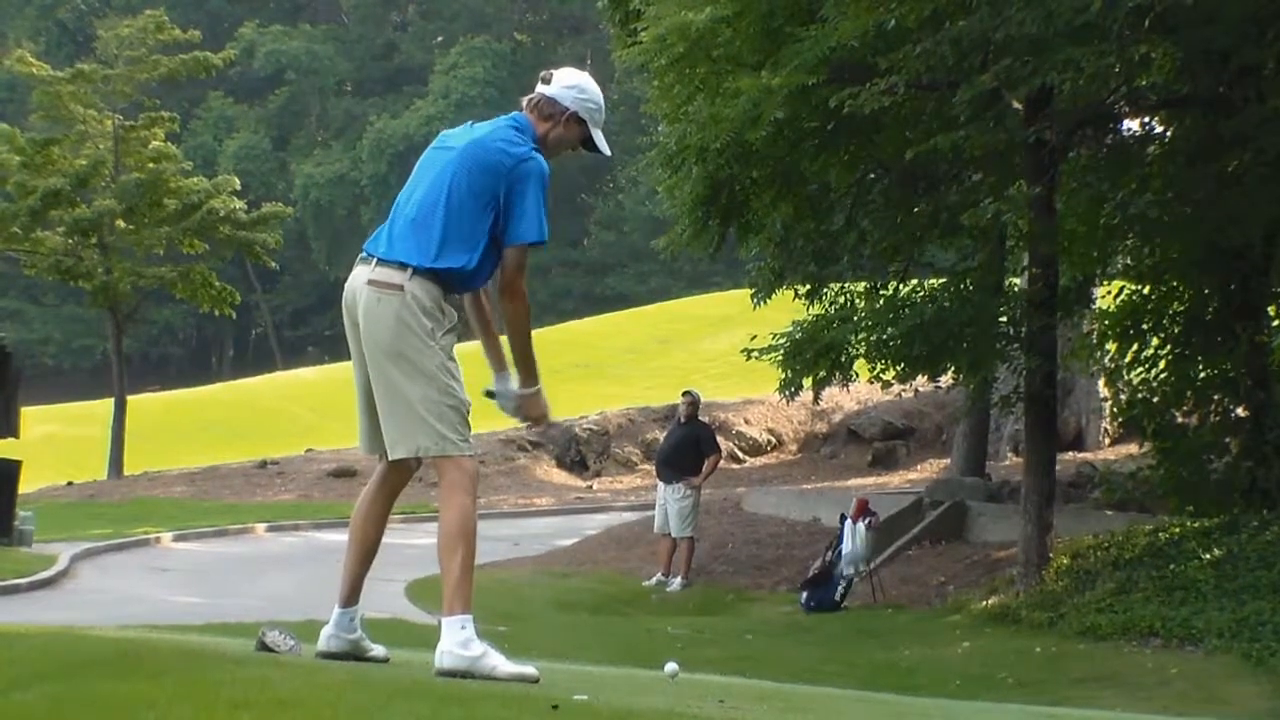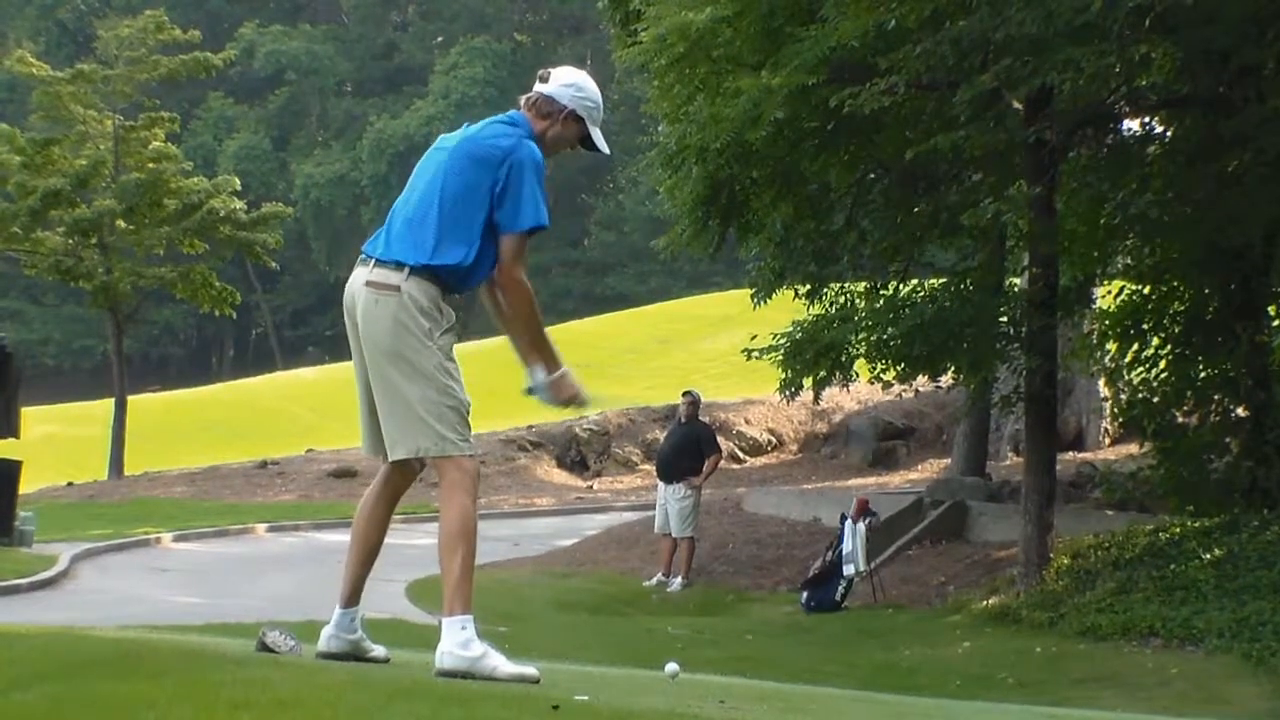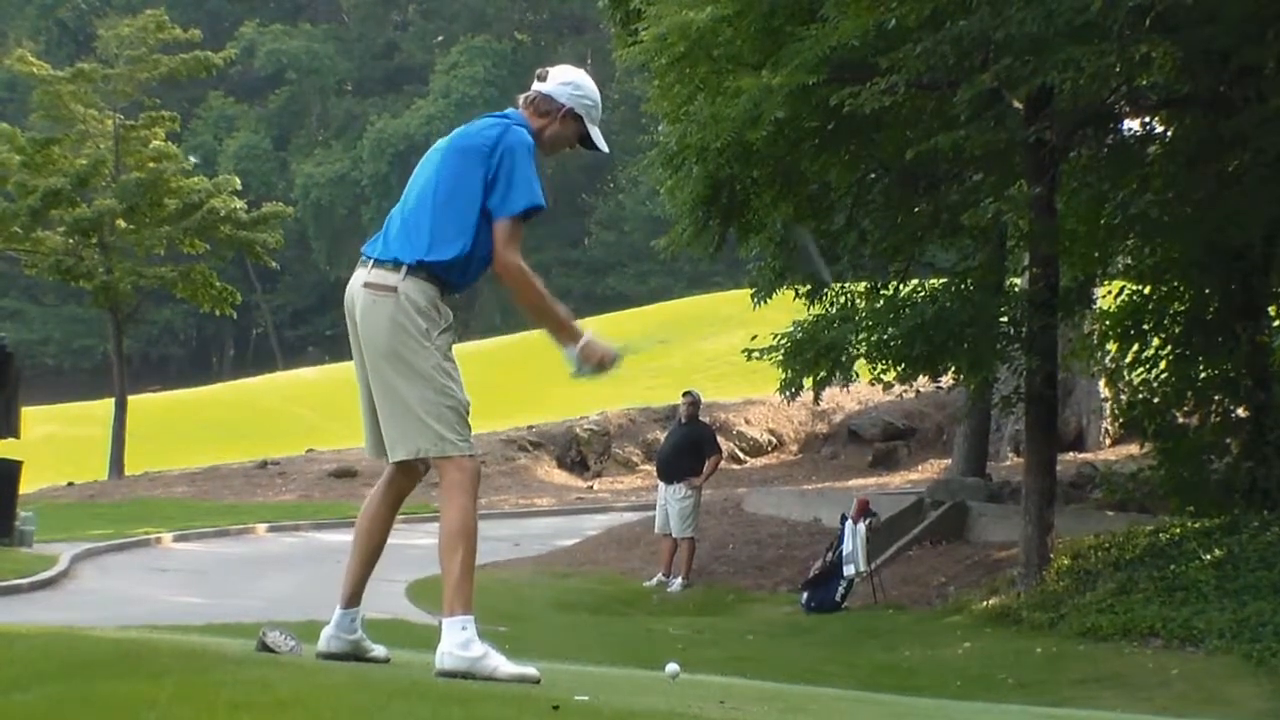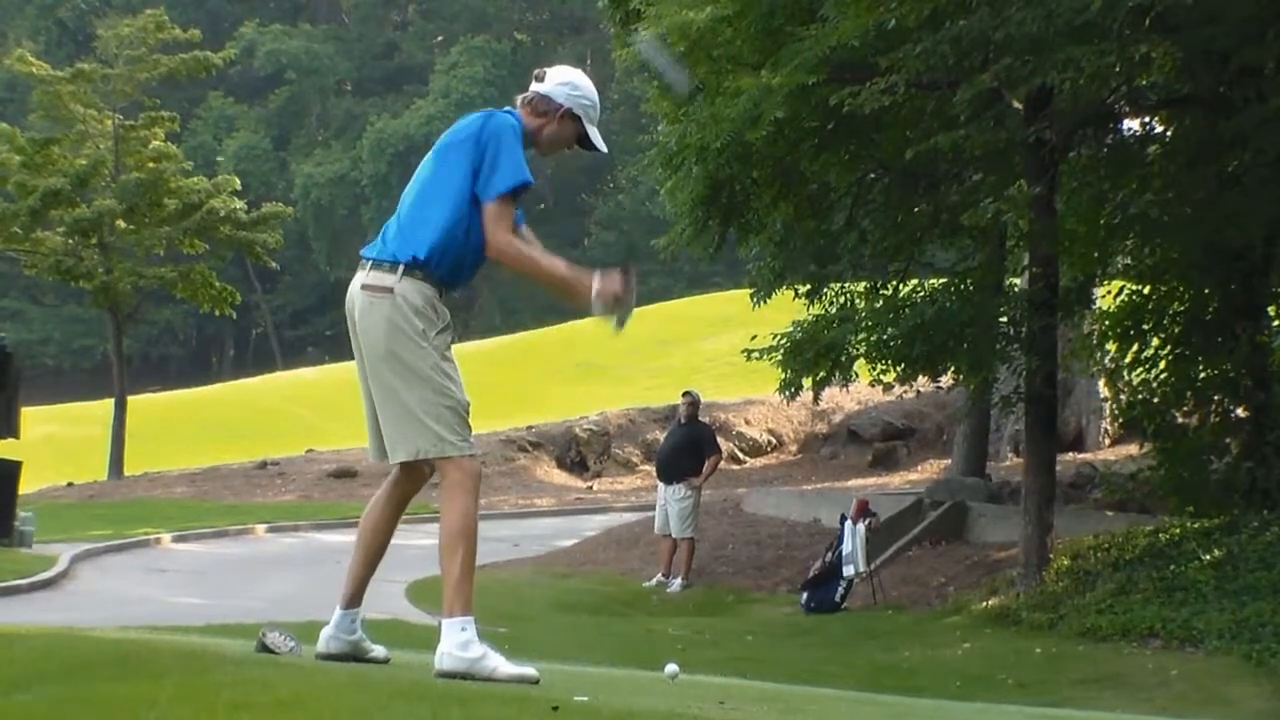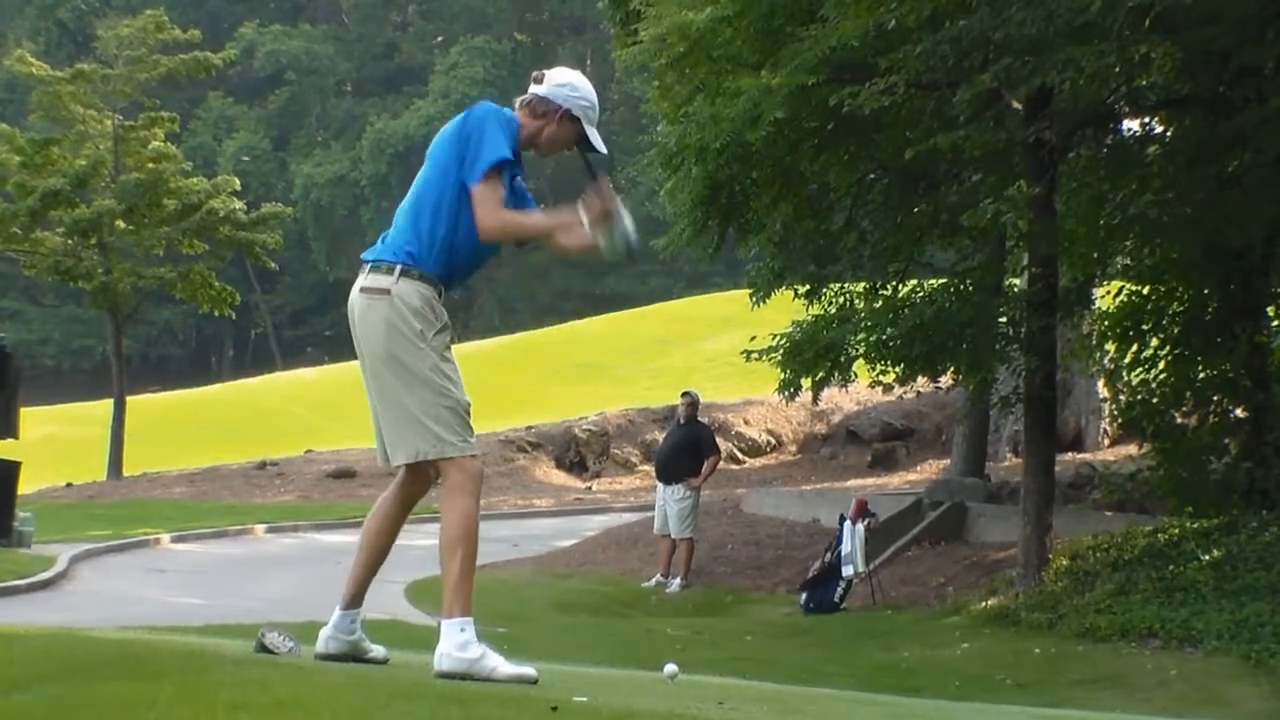
dt=0.5s
person 1, frame 1
left shoulder: (464, 135)
right shoulder: (526, 162)
right elbow: (510, 286)
left wrist: (499, 371)
right wrist: (528, 386)
left hip: (367, 286)
right hip: (407, 301)
left knee: (395, 464)
right knee: (457, 468)
left ankle: (342, 624)
right ankle: (458, 639)
person 1, frame 2
left shoulder: (470, 137)
right shoulder: (520, 152)
left elbow: (485, 274)
right elbow: (510, 276)
left wrist: (530, 365)
right wrist: (553, 370)
left hip: (370, 288)
right hip: (406, 299)
left knee: (399, 466)
right knee: (458, 467)
left ankle: (343, 625)
right ankle: (459, 639)
person 1, frame 3
left shoulder: (477, 135)
right shoulder: (512, 140)
left elbow: (493, 256)
right elbow: (507, 262)
left wrist: (565, 333)
right wrist: (577, 340)
left hip: (374, 291)
right hip: (405, 299)
left knee: (404, 467)
right knee: (458, 468)
left ankle: (344, 625)
right ankle: (459, 640)
person 1, frame 4
left shoulder: (482, 137)
right shoulder: (500, 130)
left elbow: (528, 251)
right elbow: (500, 245)
left wrist: (593, 285)
right wrist: (591, 291)
left hip: (380, 294)
right hip: (402, 298)
left knee: (410, 470)
right knee: (459, 467)
left ankle: (343, 625)
right ankle: (459, 640)
person 1, frame 5
left shoulder: (503, 164)
right shoulder: (487, 119)
left elbow: (550, 239)
right elbow: (490, 226)
left wrist: (588, 221)
right wrist: (577, 216)
left hip: (390, 299)
right hip: (401, 299)
left knee: (418, 472)
right knee: (461, 468)
left ankle: (343, 626)
right ankle: (458, 641)
person 2, frame 1
left shoulder: (701, 429)
right shoulder: (676, 425)
left elbow: (715, 456)
left wrist: (700, 479)
right wrist: (661, 479)
left hip: (683, 488)
right hip: (664, 486)
left knee: (683, 534)
right knee: (664, 532)
left ankle: (683, 577)
right ankle: (664, 574)
person 2, frame 2
left shoulder: (702, 429)
right shoulder: (676, 425)
left elbow: (715, 456)
left wrist: (701, 479)
right wrist: (661, 479)
left hip: (683, 489)
right hip: (664, 486)
left knee: (684, 534)
right knee: (665, 532)
left ankle: (683, 577)
right ankle: (664, 574)
person 2, frame 3
left shoulder: (702, 430)
right shoulder: (677, 426)
left elbow: (716, 456)
left wrist: (701, 479)
right wrist: (662, 480)
left hip: (683, 489)
right hip: (665, 486)
left knee: (684, 534)
right knee: (666, 532)
left ankle: (684, 578)
right ankle: (665, 574)
person 2, frame 4
left shoulder: (702, 430)
right shoulder: (676, 426)
left elbow: (716, 456)
left wrist: (701, 479)
right wrist: (661, 480)
left hip: (683, 489)
right hip: (664, 486)
left knee: (684, 534)
right knee: (665, 532)
left ankle: (683, 578)
right ankle: (664, 575)
person 2, frame 5
left shoulder: (701, 431)
right shoulder: (675, 427)
left elbow: (714, 457)
left wrist: (699, 480)
right wrist: (660, 480)
left hip: (682, 489)
right hip: (664, 487)
left knee: (683, 535)
right knee: (664, 533)
left ankle: (682, 579)
right ankle: (663, 575)
